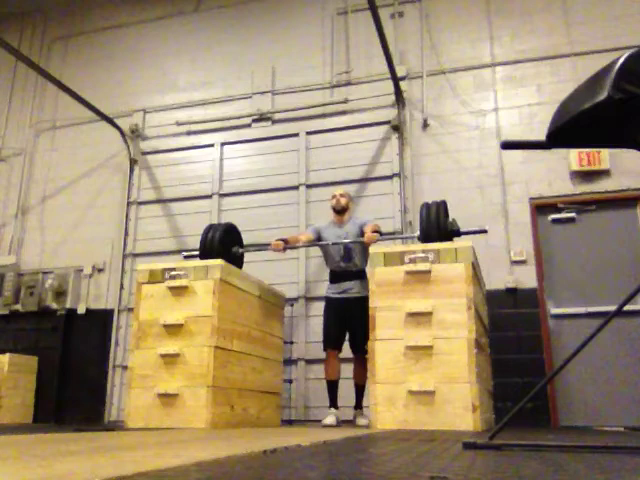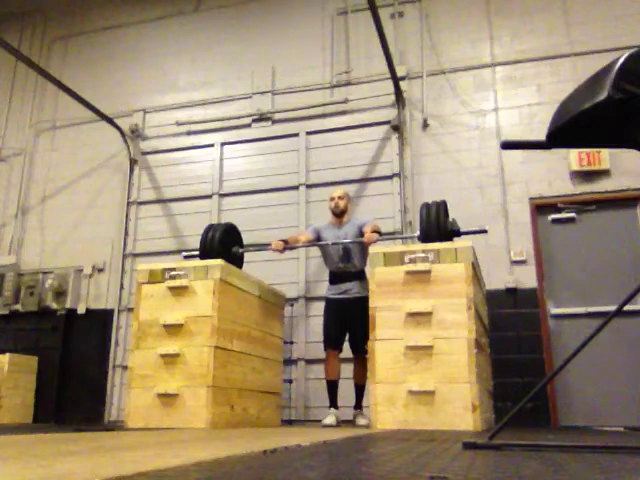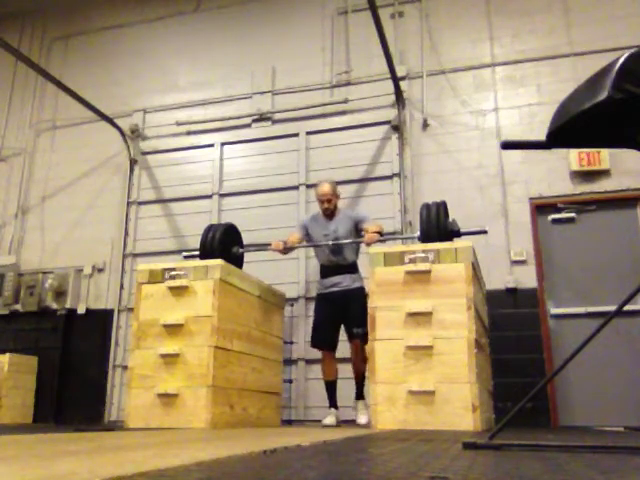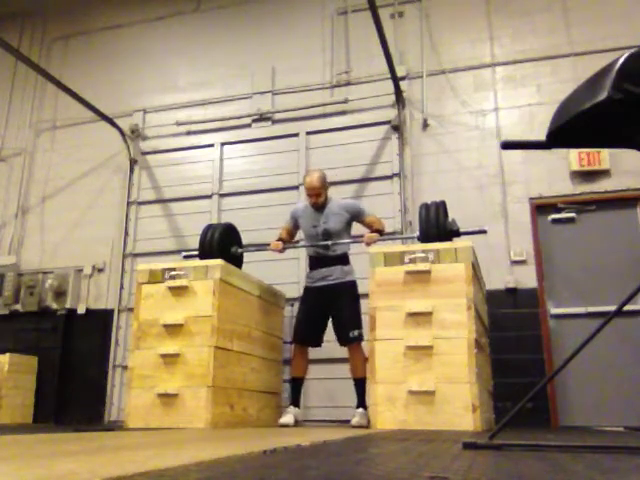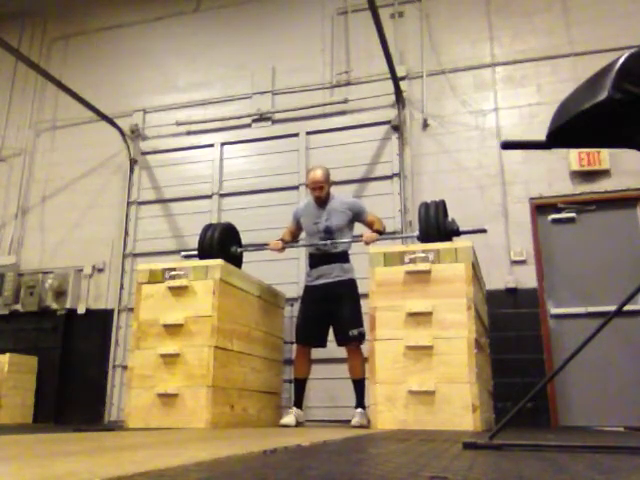
dt=1s
person 1, frame 1
left shoulder: (360, 223)
right shoulder: (322, 229)
left elbow: (372, 229)
right elbow: (303, 237)
left wrist: (373, 234)
right wrist: (284, 241)
left hip: (359, 295)
right hip: (334, 296)
left knee: (360, 353)
right knee: (331, 351)
left ankle: (359, 409)
right ankle: (333, 408)
person 1, frame 2
left shoulder: (359, 224)
right shoulder: (320, 229)
left elbow: (372, 228)
right elbow: (302, 238)
left wrist: (373, 234)
right wrist: (284, 242)
left hip: (359, 295)
right hip: (334, 296)
left knee: (360, 353)
right knee: (331, 351)
left ankle: (358, 409)
right ankle: (333, 409)
person 1, frame 3
left shoulder: (352, 217)
right shoulder: (309, 222)
left elbow: (375, 229)
right elbow: (292, 241)
left wrist: (374, 234)
right wrist: (282, 245)
left hip: (352, 288)
right hip: (326, 291)
left knee: (357, 343)
right knee: (326, 350)
left ankle: (360, 398)
right ankle: (333, 408)
person 1, frame 4
left shoulder: (347, 207)
right shoulder: (298, 211)
left elbow: (376, 223)
right elbow: (288, 232)
left wrist: (375, 233)
right wrist: (280, 242)
left hip: (342, 283)
right hip: (314, 285)
left knee: (353, 342)
right knee: (299, 343)
left ankle: (362, 407)
right ankle: (293, 406)
person 1, frame 5
left shoulder: (349, 205)
right shoulder: (301, 210)
left elbow: (377, 223)
right elbow: (291, 233)
left wrist: (375, 234)
right wrist: (281, 242)
left hip: (342, 281)
right hip: (313, 284)
left knee: (352, 344)
right knee: (302, 345)
left ankle: (360, 408)
right ankle: (297, 408)
